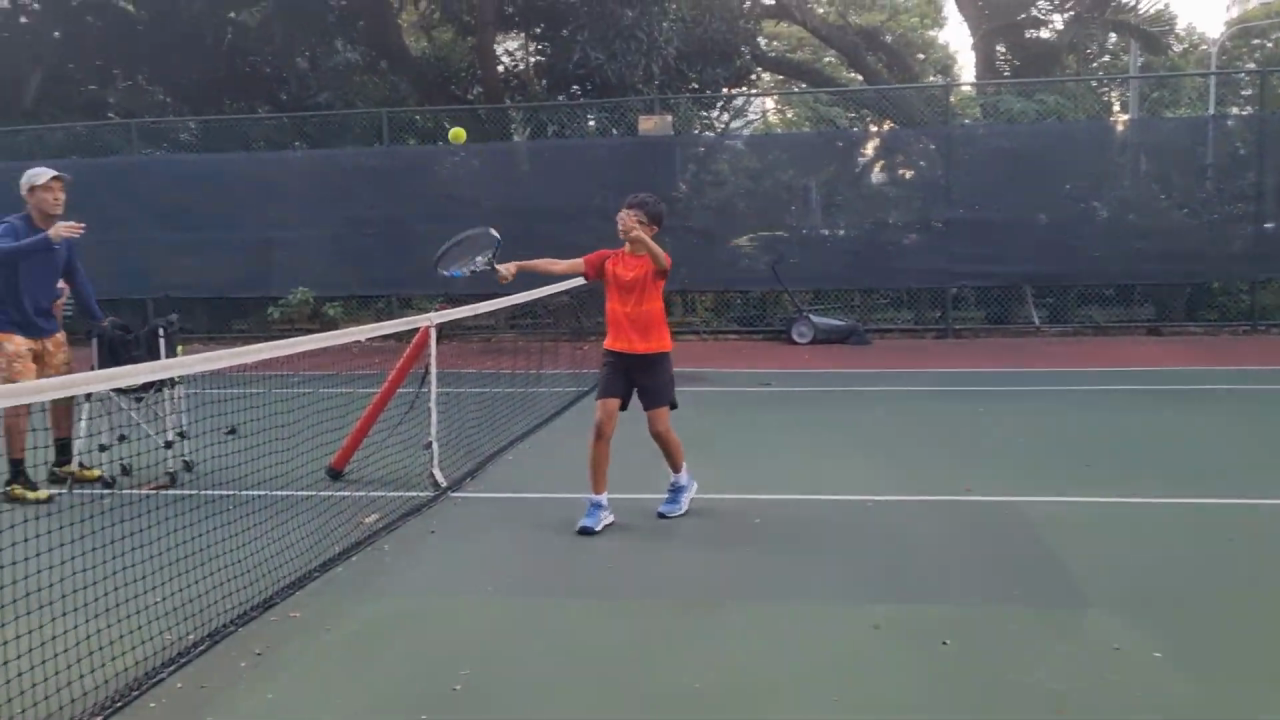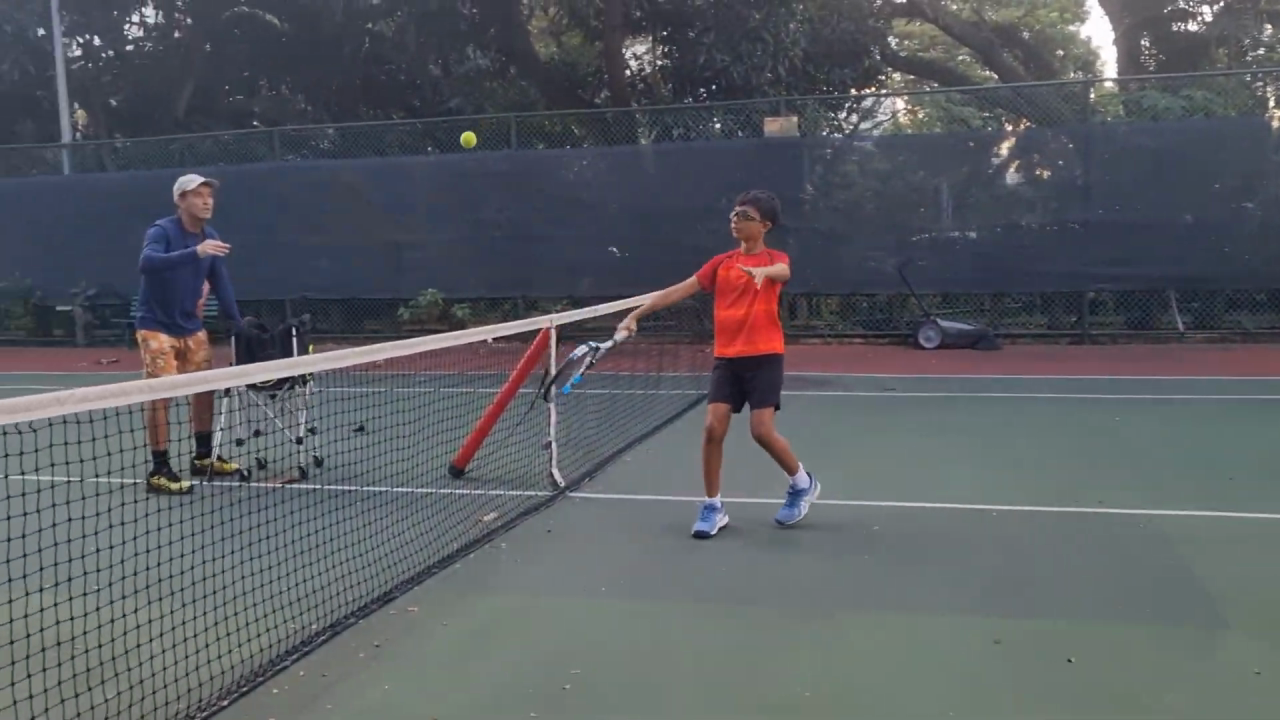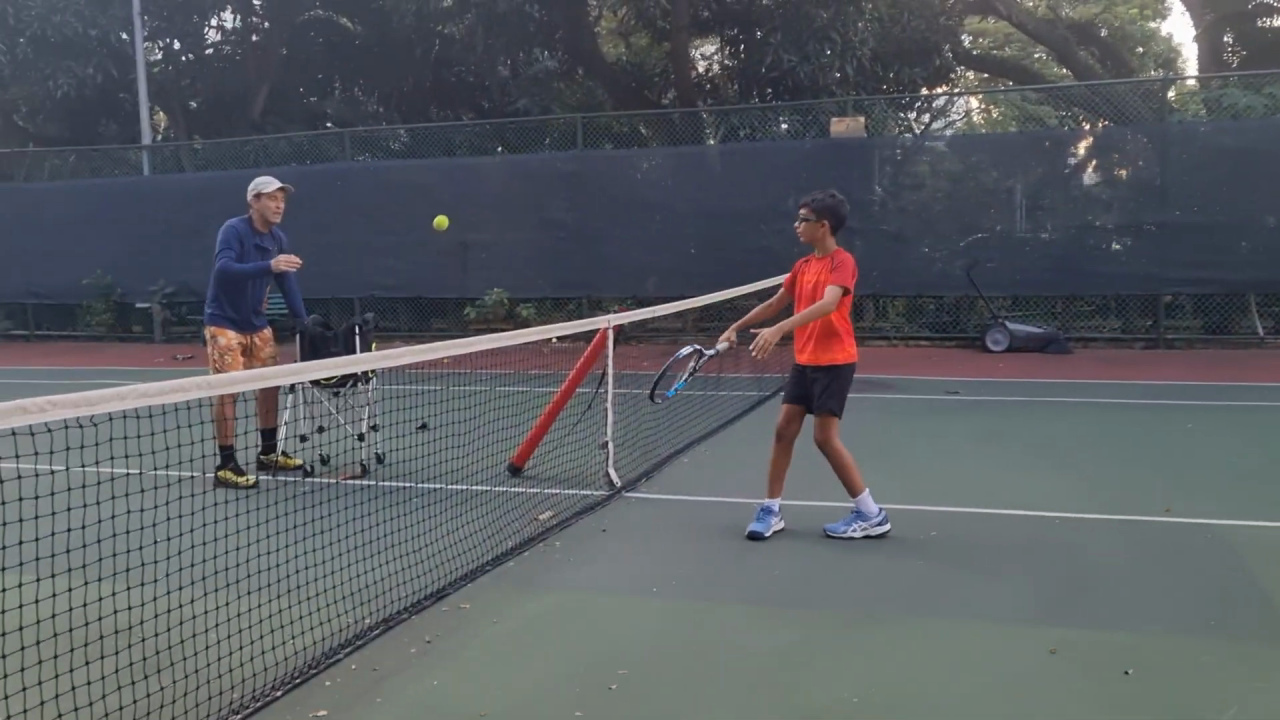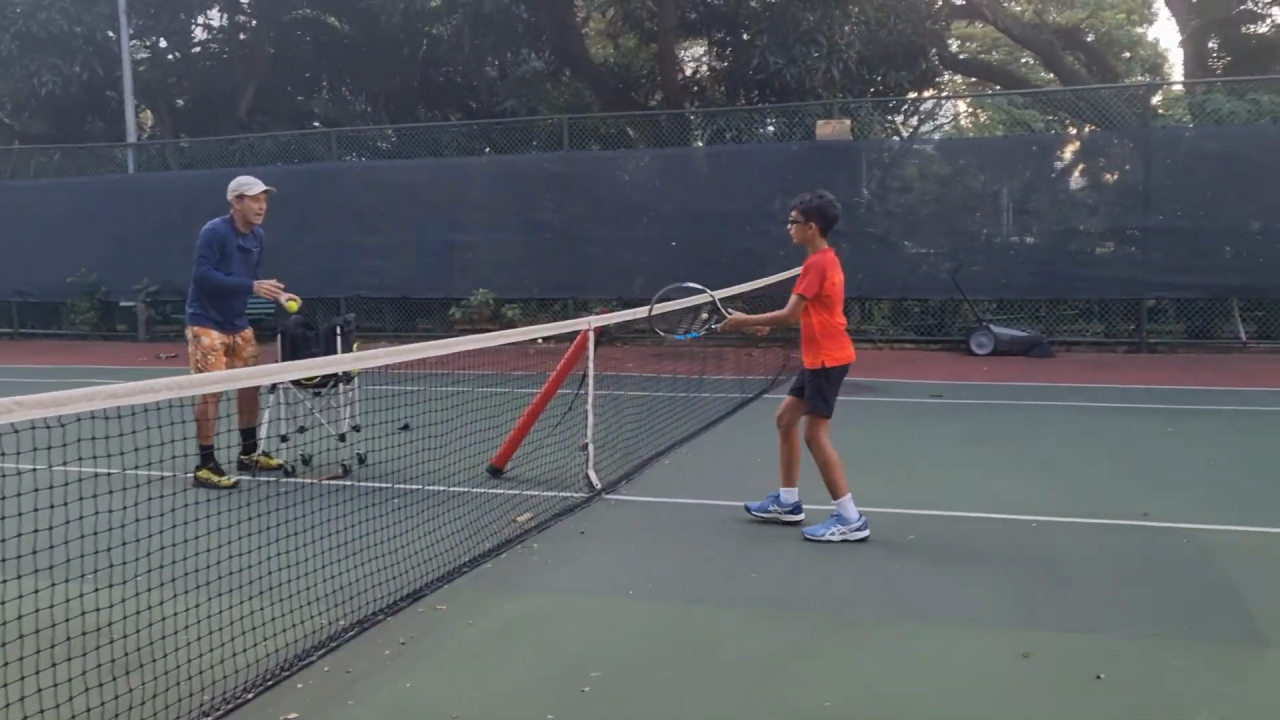
dt=0.2s
person 1, frame 1
left shoulder: (658, 261)
right shoulder: (607, 258)
left elbow: (659, 261)
right elbow: (560, 267)
left wrist: (641, 239)
right wrist: (517, 266)
left hip: (653, 353)
right hip: (617, 353)
left knee: (660, 428)
right knee: (602, 426)
left ankle: (682, 482)
right ankle: (598, 505)
person 1, frame 2
left shoulder: (774, 258)
right shoulder: (721, 263)
left elbow: (783, 271)
right elbow: (680, 291)
left wrist: (765, 271)
right wrist: (636, 314)
left hip: (765, 355)
right hip: (727, 357)
left knee: (762, 430)
right knee: (713, 428)
left ankle: (802, 482)
right ankle: (713, 507)
person 1, frame 3
left shoulder: (843, 261)
right shoulder: (802, 266)
left elbow: (827, 306)
right elbow: (774, 303)
left wrist: (779, 330)
right wrist: (736, 327)
left hip: (835, 362)
right hip: (805, 361)
left knee: (825, 438)
right knee: (784, 430)
left ankle: (870, 514)
right ankle: (771, 509)
person 1, frame 4
left shoulder: (819, 263)
right shoulder: (820, 262)
left elbow: (791, 314)
left wrist: (744, 322)
right wrist: (752, 320)
left hip: (827, 360)
right hip: (815, 359)
left knee: (815, 435)
right knee: (785, 420)
left ankle: (850, 518)
right ankle: (788, 501)
person 2, frame 1
left shoulder: (64, 237)
left elbow: (76, 279)
left wrist: (99, 319)
right wrist: (47, 236)
left hip: (49, 327)
left knee: (65, 391)
left ankle: (63, 464)
person 2, frame 2
left shoulder: (210, 238)
right shoulder: (162, 231)
left elbow: (219, 281)
right elbow: (148, 264)
left wrist: (237, 323)
right wrist: (195, 252)
left hip: (191, 326)
right hip: (157, 326)
left knee: (205, 388)
right knee: (162, 394)
left ankle: (203, 457)
right ankle: (159, 470)
person 2, frame 3
left shoulder: (278, 238)
right shoulder: (233, 230)
left elbow: (287, 282)
right elbow: (223, 270)
left wrist: (303, 320)
right wrist: (269, 266)
left hip: (257, 323)
right hip: (225, 322)
left knee: (270, 383)
right knee: (229, 389)
left ankle: (269, 452)
right ankle: (225, 465)
person 2, frame 4
left shoulder: (258, 237)
right shoulder: (214, 232)
right elbow: (201, 276)
left wrist: (277, 294)
right wrist: (249, 285)
left hip: (238, 323)
right hip: (206, 322)
left knee: (251, 382)
right knee: (211, 389)
left ankle: (249, 452)
right ankle: (205, 464)
